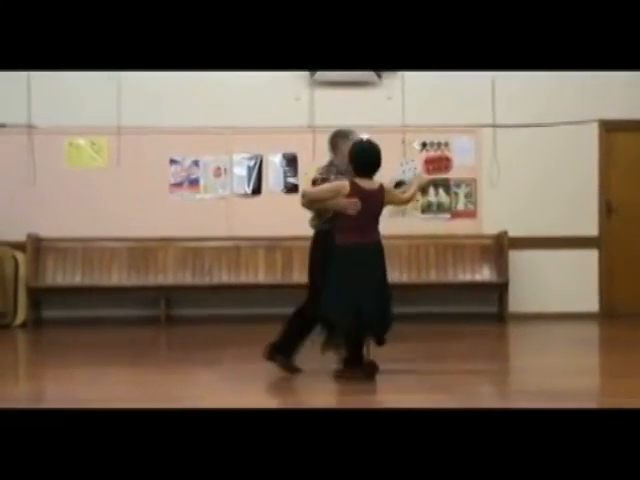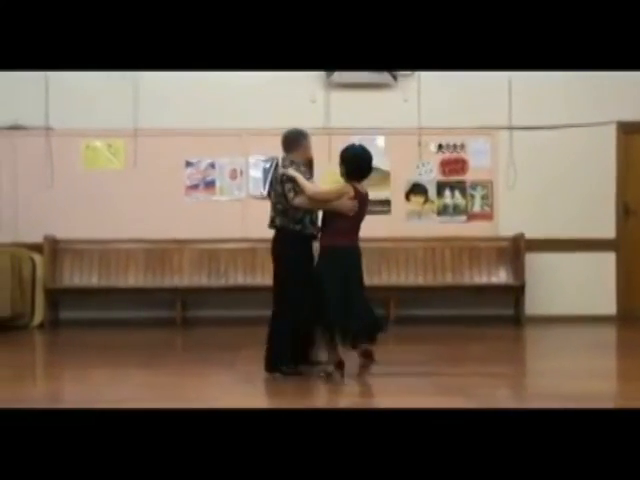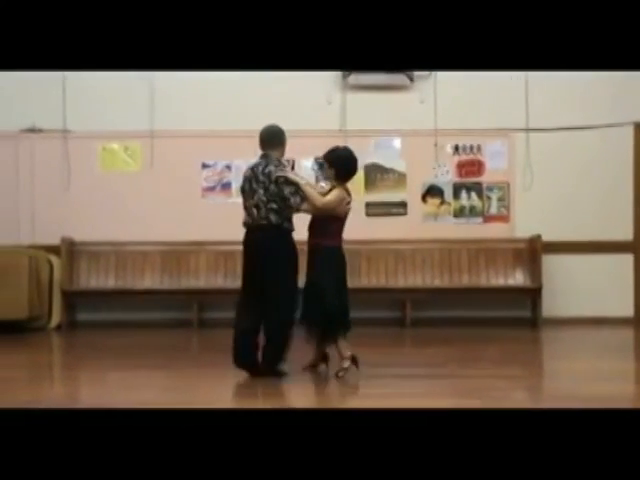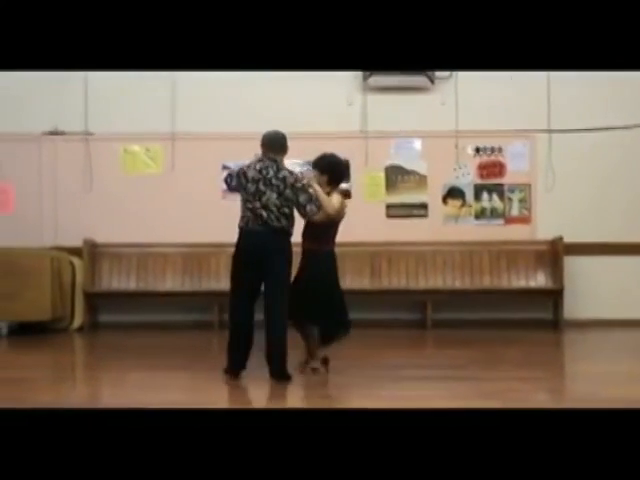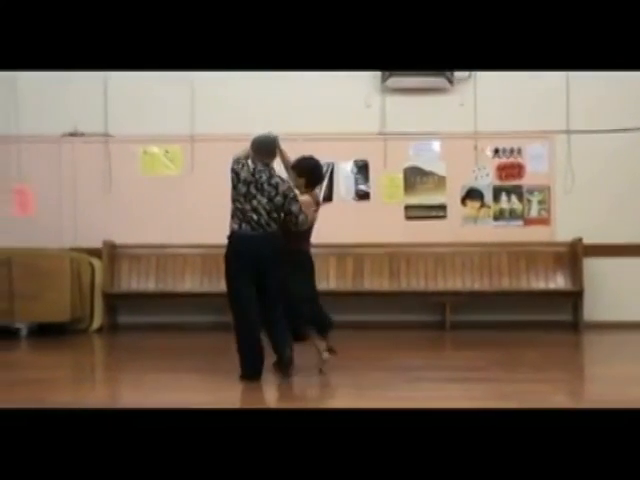
dt=0.4s
person 1, frame 1
left shoulder: (349, 174)
right shoulder: (328, 174)
right elbow: (309, 200)
right wrist: (338, 204)
right hip: (328, 244)
right knee: (318, 302)
right ankle: (280, 350)
person 1, frame 2
left shoulder: (283, 171)
right shoulder: (289, 172)
right elbow: (299, 201)
right wrist: (337, 204)
left hip: (290, 241)
right hip: (293, 243)
left knee: (292, 299)
right knee: (294, 301)
left ankle: (296, 354)
right ankle: (280, 359)
person 1, frame 3
left shoulder: (250, 172)
right shoulder: (281, 173)
right elbow: (297, 204)
left hip: (253, 237)
right hip: (277, 239)
left knee: (251, 299)
right knee: (281, 301)
left ankle: (245, 356)
right ankle: (270, 361)
person 1, frame 4
left shoulder: (248, 173)
right shoulder: (292, 179)
left elbow: (228, 178)
right elbow: (312, 213)
left wrist: (256, 161)
left hip: (249, 241)
right hip: (278, 244)
left knee: (242, 304)
right knee: (277, 306)
left ankle: (236, 363)
right ankle: (278, 367)
person 1, frame 5
left shoulder: (240, 172)
right shoulder: (282, 185)
left elbow: (239, 158)
right elbow: (300, 222)
left wrist: (256, 149)
left hip: (241, 245)
right hip: (269, 246)
left knee: (244, 306)
right knee: (272, 304)
left ankle: (252, 367)
right ankle: (284, 352)
person 2, frame 1
left shoulder: (345, 187)
right shoulder: (383, 191)
left elbow: (307, 193)
right elbow: (405, 198)
right wrist: (417, 184)
left hip: (348, 254)
right hip: (373, 253)
left knee: (342, 308)
right knee: (371, 307)
left ankle: (353, 363)
right ankle: (367, 361)
person 2, frame 2
left shoulder: (345, 190)
right shoulder: (360, 192)
left elbow: (313, 194)
left wrist: (296, 175)
left hip: (336, 255)
right hip: (349, 254)
left knee: (332, 308)
right knee: (349, 306)
left ankle: (336, 361)
right ankle: (364, 348)
person 2, frame 3
left shoulder: (339, 194)
right shoulder: (333, 192)
left elbow: (318, 204)
right elbow: (313, 205)
left wrist: (299, 181)
left hip: (328, 256)
right hip: (321, 255)
left knee: (324, 308)
right knee: (316, 308)
left ankle: (347, 356)
right ankle: (320, 355)
person 2, frame 4
left shoulder: (337, 198)
right shoulder: (322, 197)
left elbow: (329, 211)
left wrist: (315, 188)
left hip: (321, 260)
right hip: (312, 258)
left knee: (313, 309)
right knee: (304, 307)
left ankle: (318, 356)
right ankle: (314, 352)
person 2, frame 5
left shoulder: (305, 201)
right shoulder: (307, 197)
right elbow: (289, 169)
right wrist: (279, 150)
left hip: (296, 259)
right hip: (297, 258)
left knee: (298, 308)
right knee: (293, 307)
left ankle: (323, 347)
